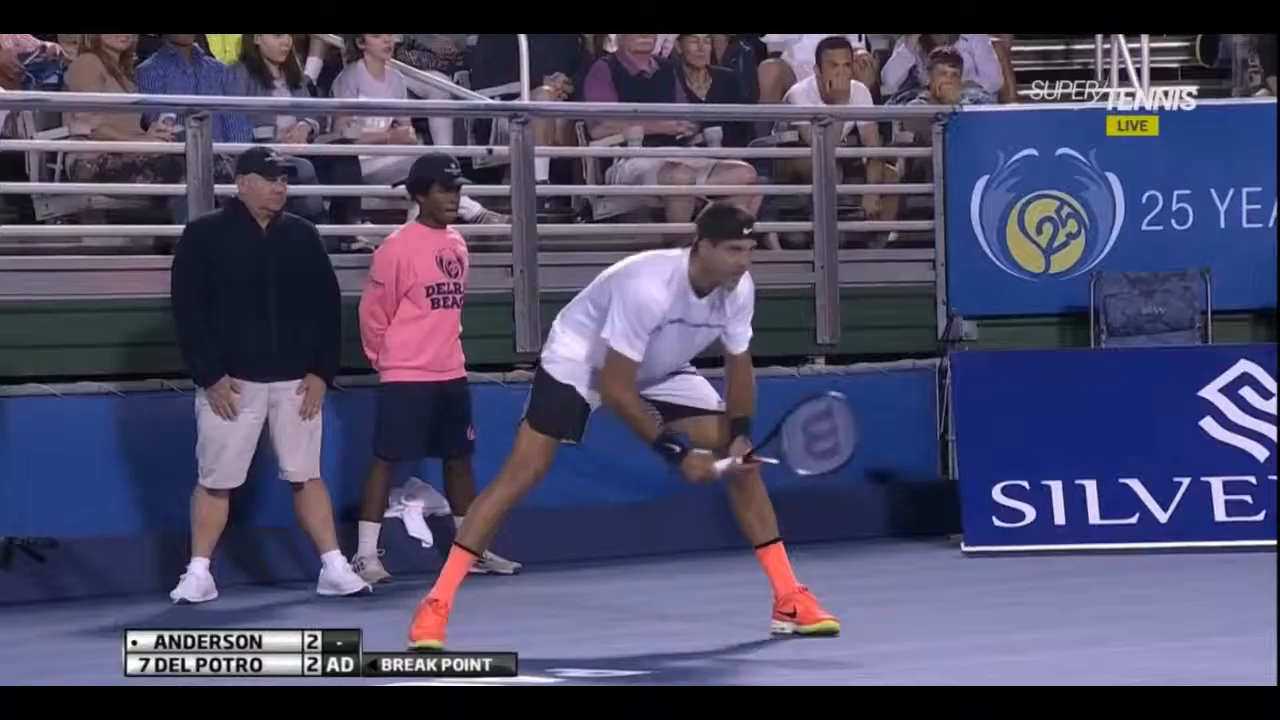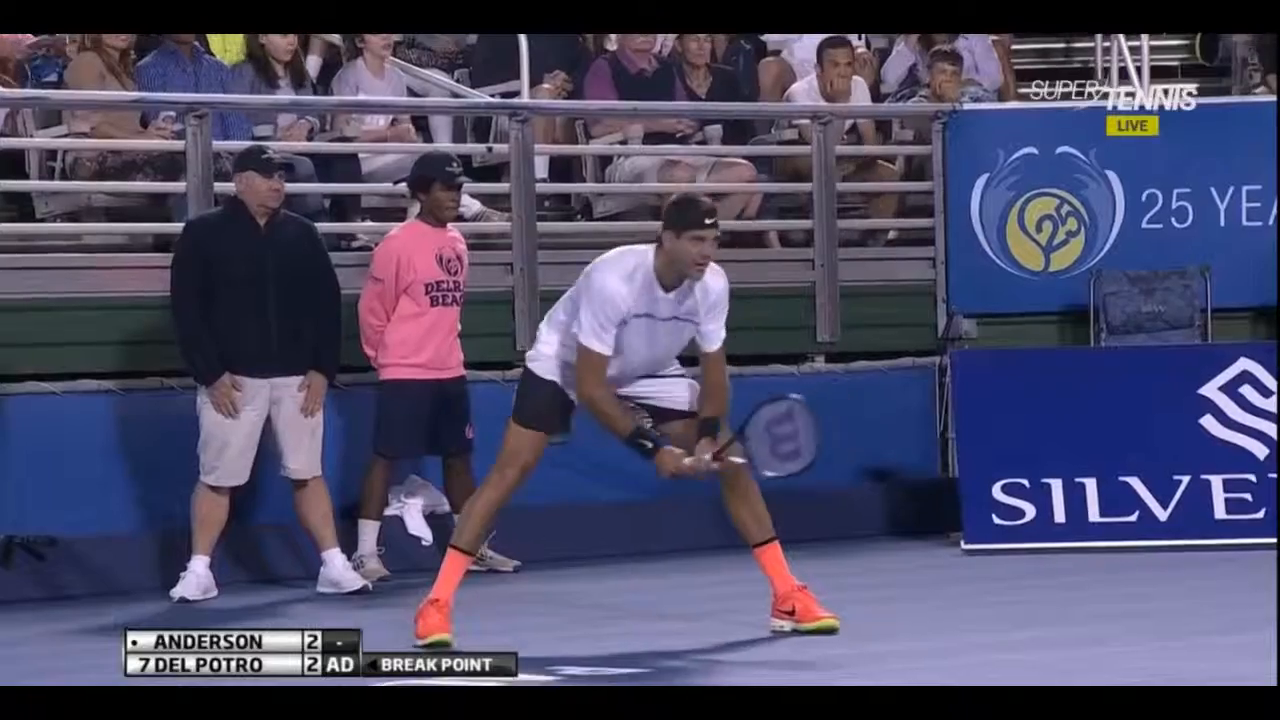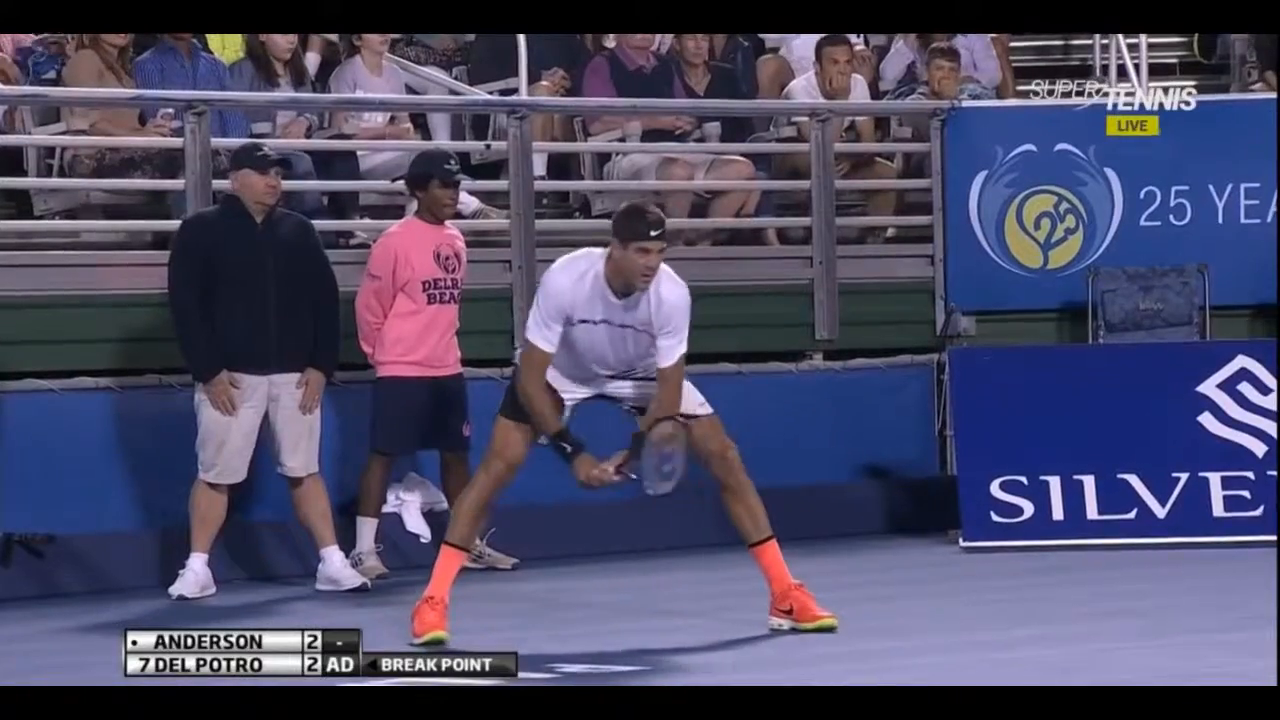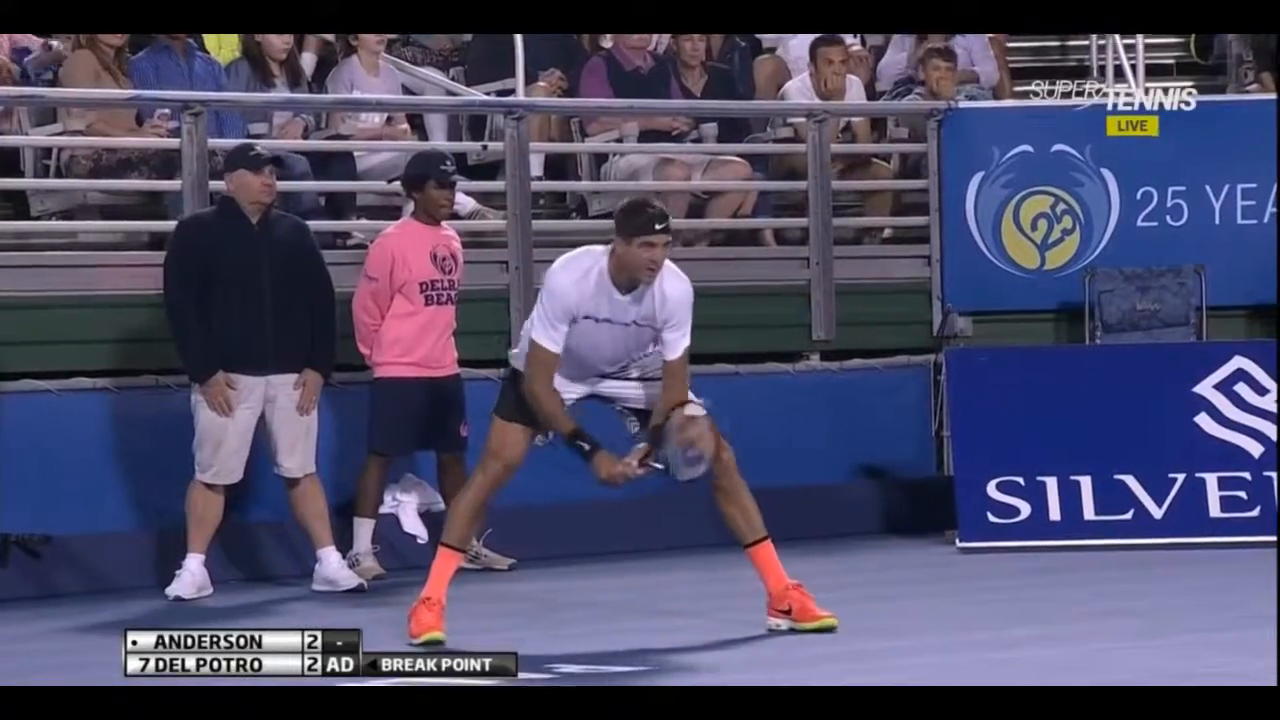
dt=0.3s
person 1, frame 1
left shoulder: (303, 235)
right shoulder: (204, 234)
left elbow: (327, 305)
right elbow: (187, 309)
left wrist: (323, 372)
right wrist: (209, 376)
left hip: (296, 381)
right hip: (230, 382)
left knee: (306, 476)
right knee: (215, 479)
left ankle: (334, 568)
right ankle: (198, 574)
person 1, frame 2
left shoulder: (302, 233)
right shoulder: (203, 233)
left elbow: (327, 302)
right elbow: (187, 308)
left wrist: (324, 368)
right wrist: (210, 373)
left hip: (298, 376)
right hip: (232, 378)
left knee: (308, 474)
right knee: (217, 477)
left ankle: (334, 565)
right ankle: (199, 571)
person 1, frame 3
left shoulder: (299, 230)
right shoulder: (200, 230)
left elbow: (325, 299)
right elbow: (185, 305)
left wrist: (322, 365)
right wrist: (208, 370)
left hip: (295, 373)
right hip: (229, 375)
left knee: (305, 471)
right knee: (215, 474)
left ankle: (332, 563)
right ankle: (197, 569)
person 1, frame 4
left shoulder: (295, 232)
right shoulder: (196, 232)
left elbow: (321, 300)
right elbow: (181, 306)
left wrist: (319, 366)
right wrist: (204, 371)
left hip: (292, 374)
right hip: (226, 376)
left knee: (302, 471)
right knee: (211, 474)
left ankle: (329, 563)
right ankle: (194, 570)
person 2, frame 1
left shoulder: (738, 289)
right shoulder: (647, 287)
left elbow: (739, 366)
right elbow: (615, 388)
left wrist: (740, 435)
right wrist: (679, 453)
left hip: (662, 368)
right hip: (579, 360)
left knee: (742, 460)
right knee: (524, 471)
left ankle: (789, 599)
right ankle: (438, 602)
person 2, frame 2
left shoulder: (711, 285)
right shoulder: (613, 281)
left elbow: (713, 368)
right elbow: (589, 385)
left wrist: (707, 436)
right wrist: (651, 448)
left hip: (651, 368)
right hip: (566, 364)
left knee: (730, 459)
right knee: (512, 469)
left ankle: (788, 596)
right ankle: (439, 601)
person 2, frame 3
left shoulder: (672, 294)
right shoulder: (564, 280)
left elbow: (669, 389)
right elbow: (530, 378)
left wrist: (632, 454)
right wrist: (573, 453)
left hip: (640, 370)
right hip: (558, 366)
left knee: (723, 456)
right knee: (500, 463)
left ankle: (785, 595)
right ankle: (435, 599)
person 2, frame 4
left shoulder: (675, 288)
right shoulder: (568, 278)
left elbow: (675, 380)
right elbow: (537, 382)
left wrist: (650, 446)
right wrist: (590, 452)
left hip: (635, 368)
right hip: (552, 369)
left knee: (717, 457)
right knee: (497, 464)
left ankle: (782, 595)
right ankle: (431, 600)
person 3, frame 1
left shoulder: (458, 244)
right shoulder: (398, 245)
right elbow: (373, 310)
right wrist: (388, 358)
left hip: (451, 373)
right hip: (406, 377)
left knee: (459, 458)
right knee: (386, 459)
right ankle: (366, 554)
person 3, frame 2
left shoulder: (458, 243)
right shoulder: (398, 243)
right elbow: (372, 307)
right wrist: (386, 356)
left hip: (451, 372)
right hip: (405, 375)
left knee: (458, 457)
right knee: (386, 458)
right ankle: (366, 553)
person 3, frame 3
left shoulder: (456, 240)
right shoulder: (396, 240)
right elbow: (369, 304)
right wrist: (383, 353)
left hip: (448, 369)
right hip: (401, 372)
left knee: (456, 454)
right knee: (383, 455)
left ankle: (469, 544)
right ankle: (364, 550)
person 3, frame 4
left shoulder: (452, 240)
right shoulder: (393, 242)
right elbow: (366, 305)
right wrist: (381, 354)
left hip: (445, 370)
right hip: (399, 373)
left knee: (453, 455)
right knee: (381, 456)
left ankle: (467, 544)
right ankle: (361, 551)
